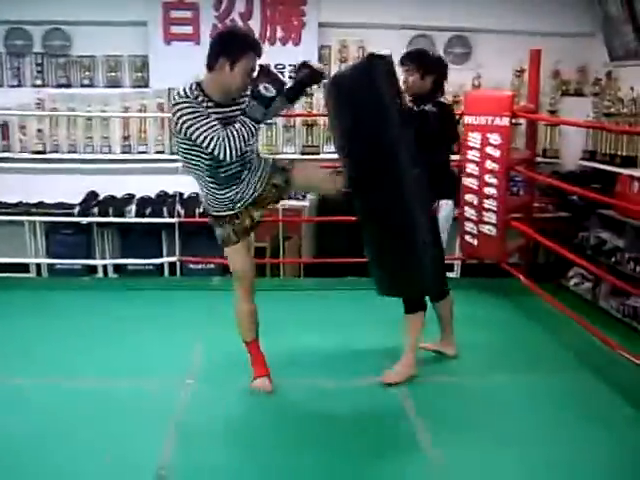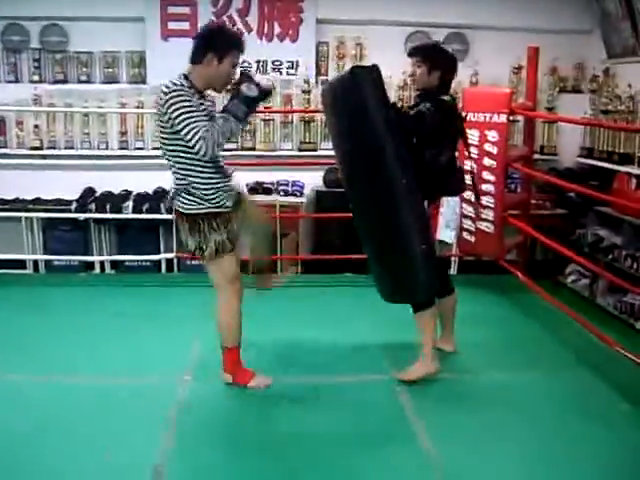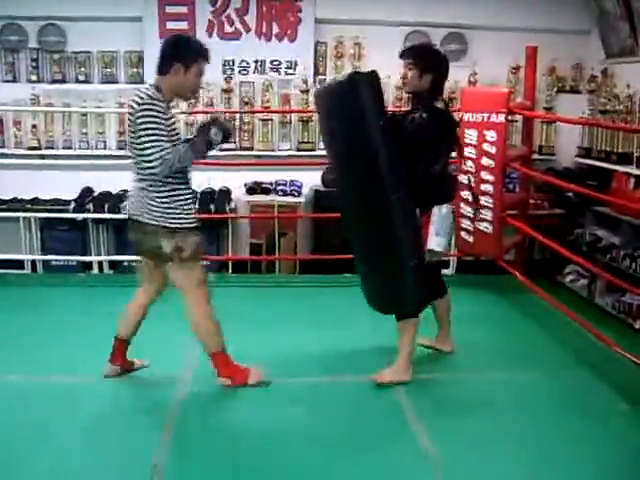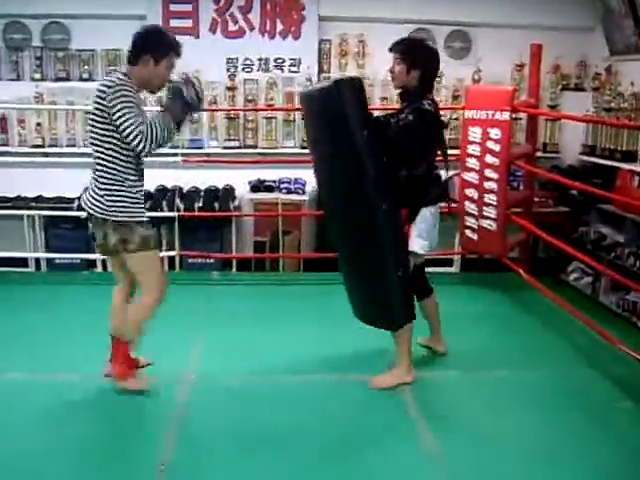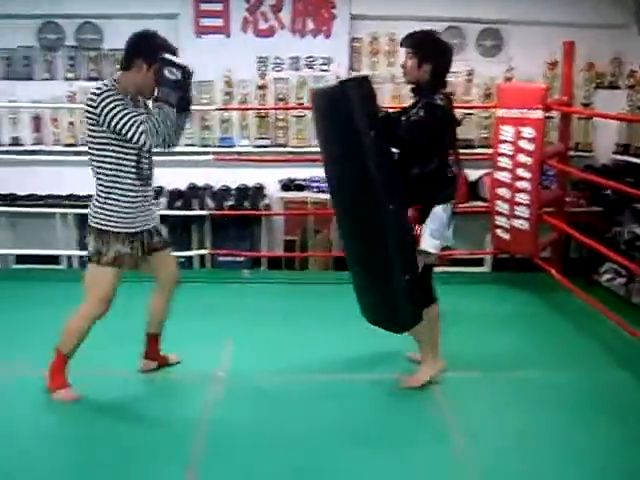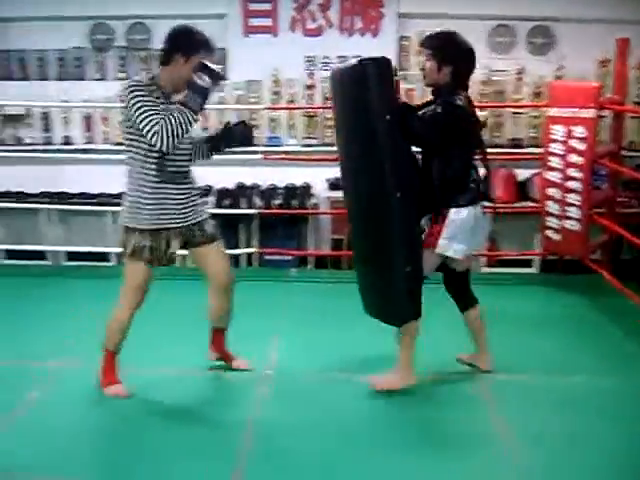
dt=0.2s
person 1, frame 1
left shoulder: (237, 96)
right shoulder: (184, 103)
left elbow: (262, 113)
right elbow: (225, 150)
left wrist: (297, 88)
right wrist: (257, 107)
left hip: (259, 177)
right hip: (226, 206)
left knee: (333, 183)
right knee: (244, 284)
right ankle: (257, 362)
person 1, frame 2
left shoulder: (198, 94)
right shoulder: (175, 95)
right elbow: (205, 146)
left wrist: (247, 101)
right wrist: (238, 108)
left hip: (218, 191)
right hip: (201, 207)
left knee: (259, 224)
right knee: (230, 287)
left ankle: (261, 274)
right ankle: (234, 368)
person 1, frame 3
left shoulder: (153, 101)
right shoulder: (150, 104)
right elbow: (159, 163)
left wrist: (200, 139)
right wrist: (201, 143)
left hip: (149, 214)
right hip: (165, 218)
left knee: (151, 287)
right knee: (197, 293)
left ankle: (117, 358)
right ankle: (228, 369)
person 1, frame 4
left shoulder: (120, 89)
right shoulder: (118, 89)
left elbow: (139, 140)
right elbow: (145, 141)
left wrist: (176, 111)
right wrist: (176, 107)
left hip: (108, 207)
right hip: (117, 210)
left knee: (128, 281)
right knee: (153, 288)
left ankle: (120, 357)
right ankle: (122, 365)
person 1, frame 5
left shoulder: (134, 101)
right shoulder: (106, 96)
left elbow: (166, 139)
right elbow: (151, 135)
left wrist: (181, 103)
right wrist: (169, 93)
left hip: (140, 217)
right hip: (114, 221)
left knee: (169, 279)
right knee: (96, 305)
left ankle: (151, 354)
right ankle: (57, 371)
person 1, frame 6
left shoulder: (181, 98)
right shoulder: (138, 92)
right elbow: (163, 139)
left wrist: (223, 138)
right wrist: (196, 97)
left hip: (189, 211)
right hip: (148, 217)
left knee: (223, 279)
right knee: (132, 297)
left ankle: (218, 347)
right ankle: (108, 368)
person 2, frame 1
left shoulder: (436, 110)
right shoulder: (420, 111)
left elbow: (406, 123)
left hip: (432, 201)
left ankle: (410, 357)
right ankle: (446, 341)
person 2, frame 2
left shoulder: (440, 106)
right shoulder: (429, 107)
left elbow: (407, 124)
right elbow: (407, 134)
left hip: (437, 199)
right hip: (429, 196)
right knee: (438, 271)
left ankle: (427, 358)
right ankle: (446, 337)
person 2, frame 3
left shoulder: (432, 113)
right shoulder: (424, 111)
left elbow: (403, 135)
right elbow: (401, 139)
left hip: (427, 205)
right hip: (426, 201)
right knee: (431, 273)
left ankle: (403, 364)
right ankle: (444, 338)
person 2, frame 4
left shoulder: (420, 113)
right shoulder: (414, 108)
left elbow: (391, 139)
right elbow: (391, 138)
left hip: (413, 207)
right hip: (414, 203)
right knee: (416, 278)
left ankle: (403, 367)
right ankle: (436, 339)
person 2, frame 5
left shoulder: (431, 109)
right shoulder: (430, 104)
left elbow: (400, 136)
right elbow: (402, 135)
right wrist: (378, 118)
left hip: (426, 205)
right hip: (431, 201)
right knee: (421, 278)
left ankle: (431, 358)
right ankle: (431, 353)
person 2, frame 6
left shoulder: (450, 110)
right shoulder: (455, 106)
left elbow: (412, 128)
right elbow: (417, 124)
right wrist: (396, 105)
left hip: (451, 210)
right hip: (466, 206)
right knee: (458, 283)
left ankle: (404, 369)
right ankle: (481, 355)
